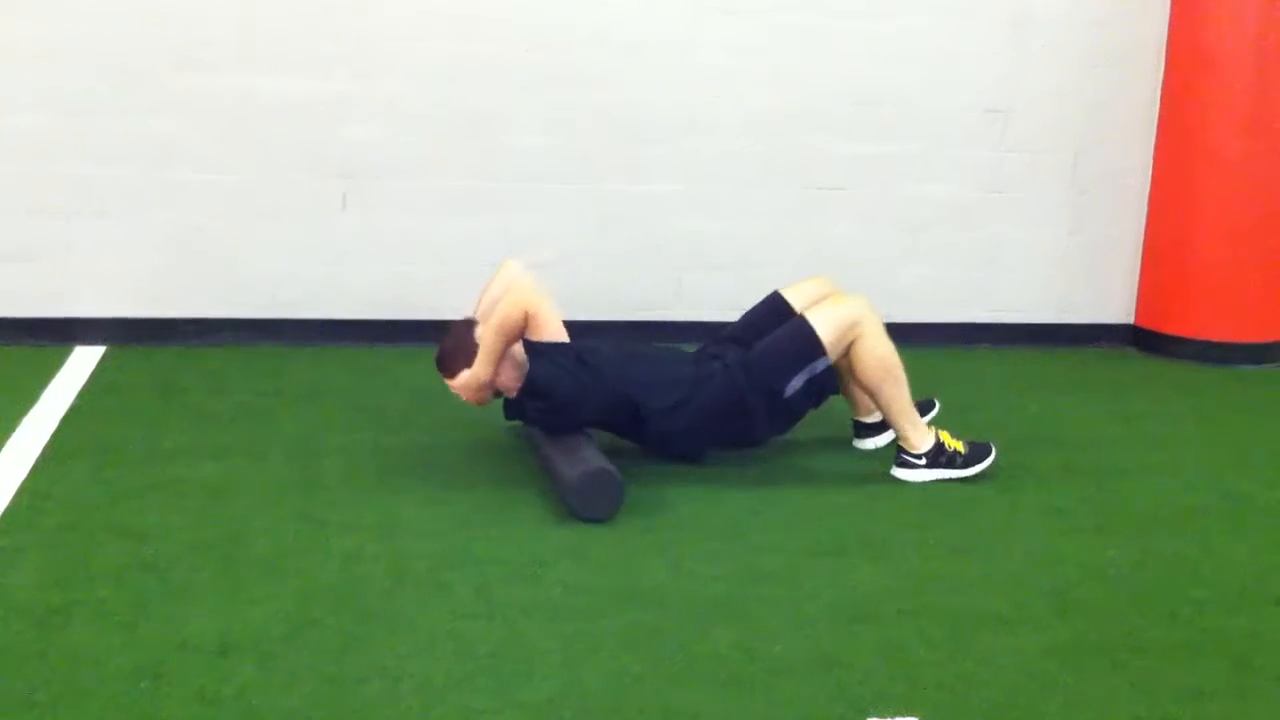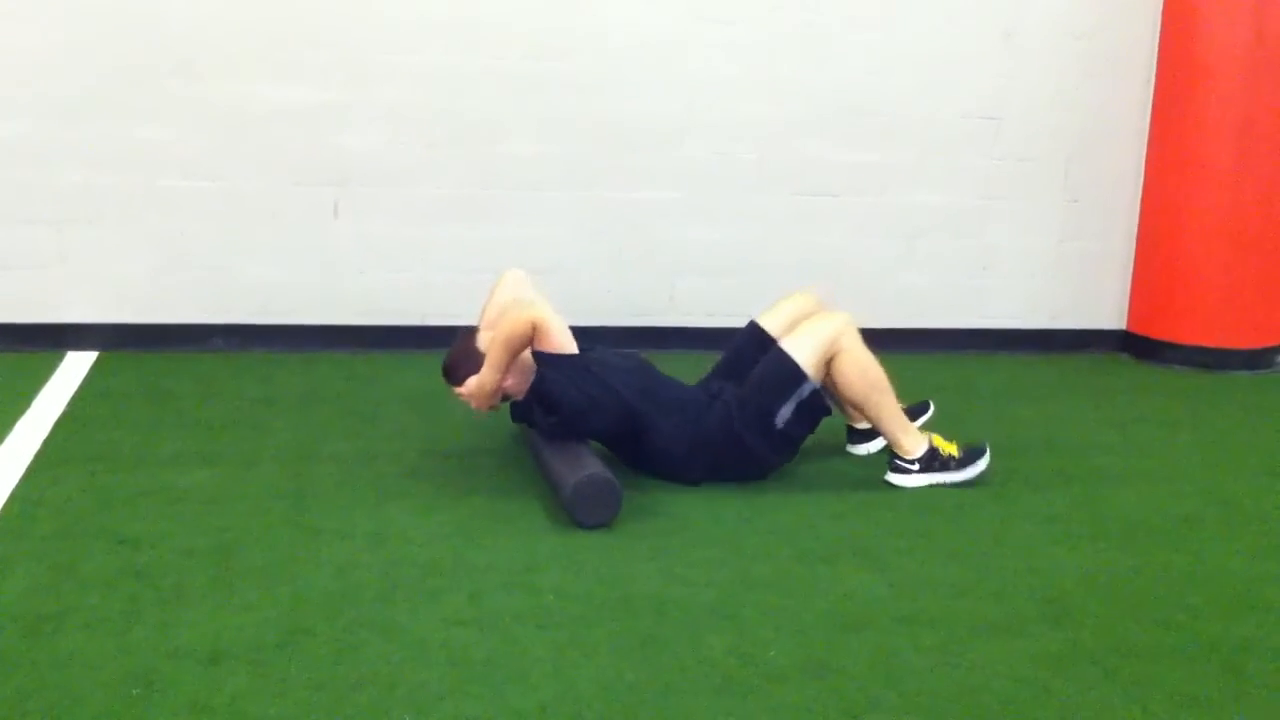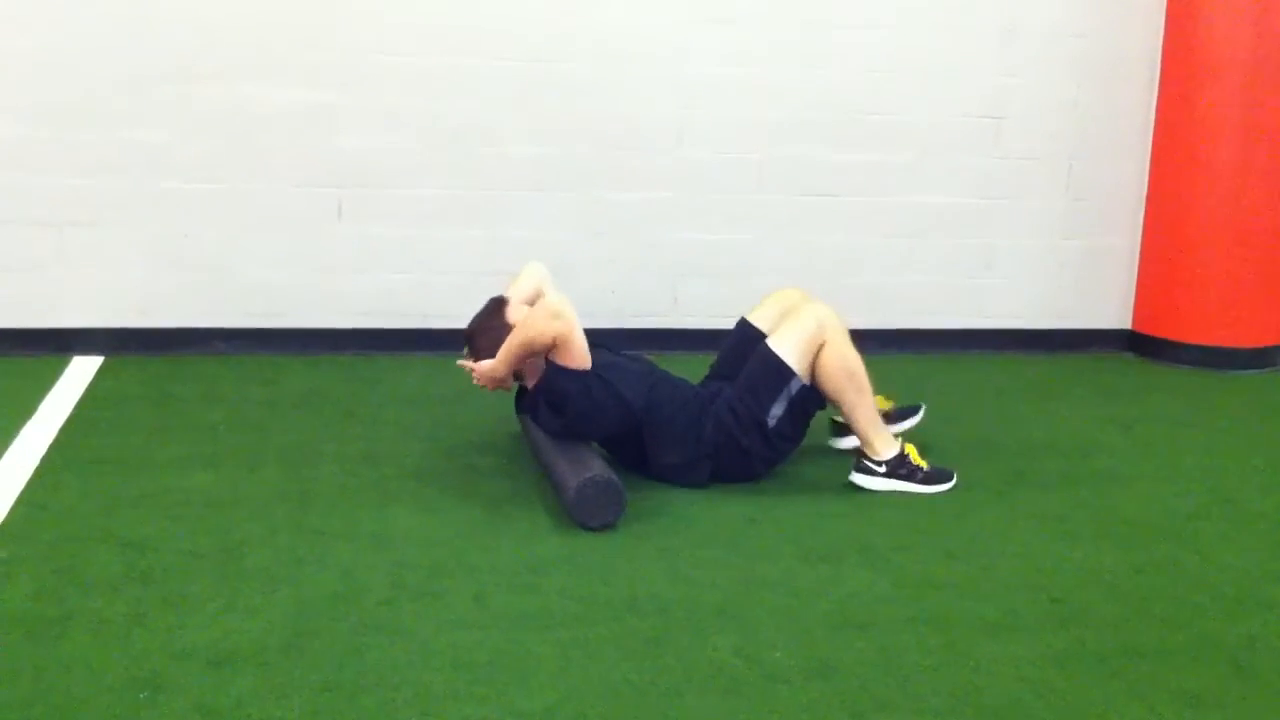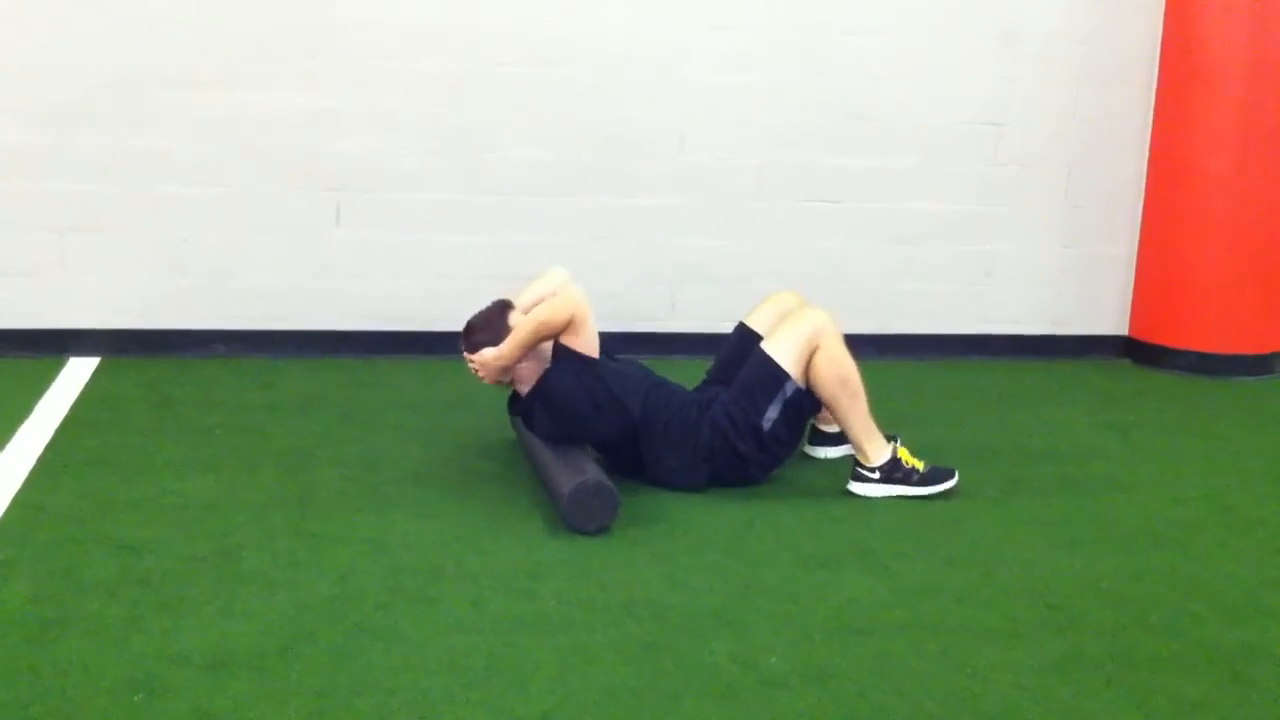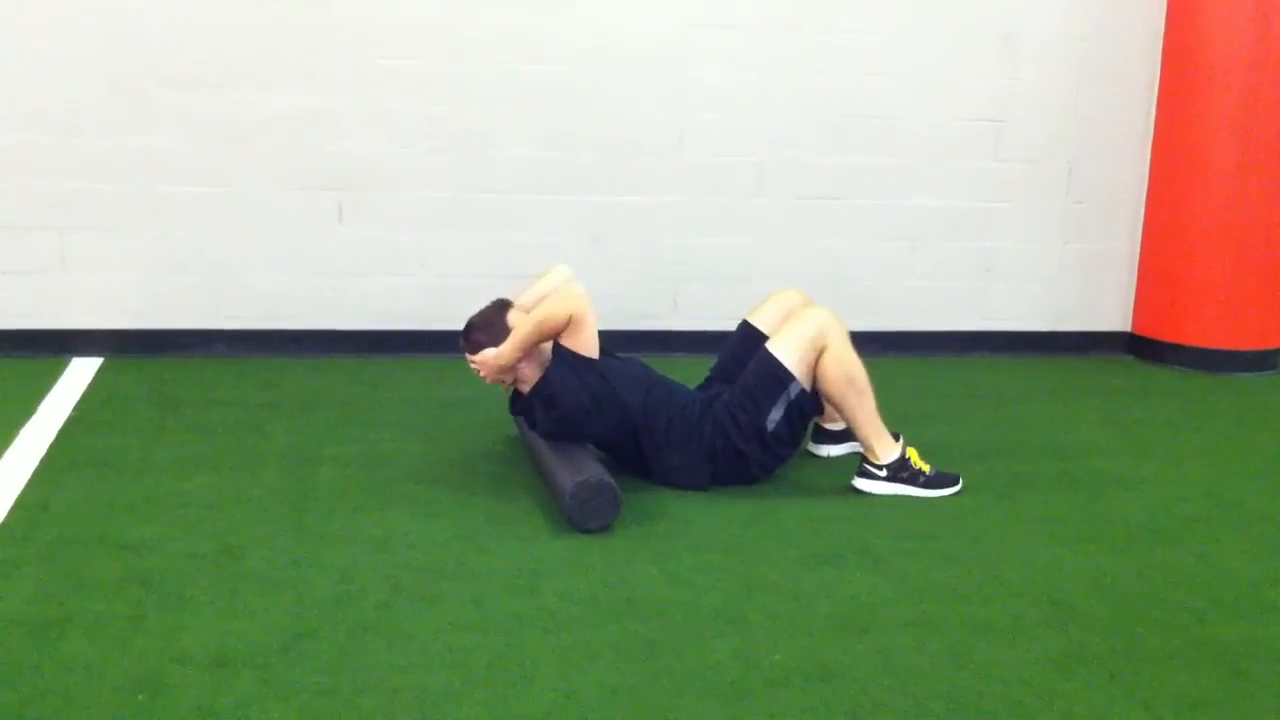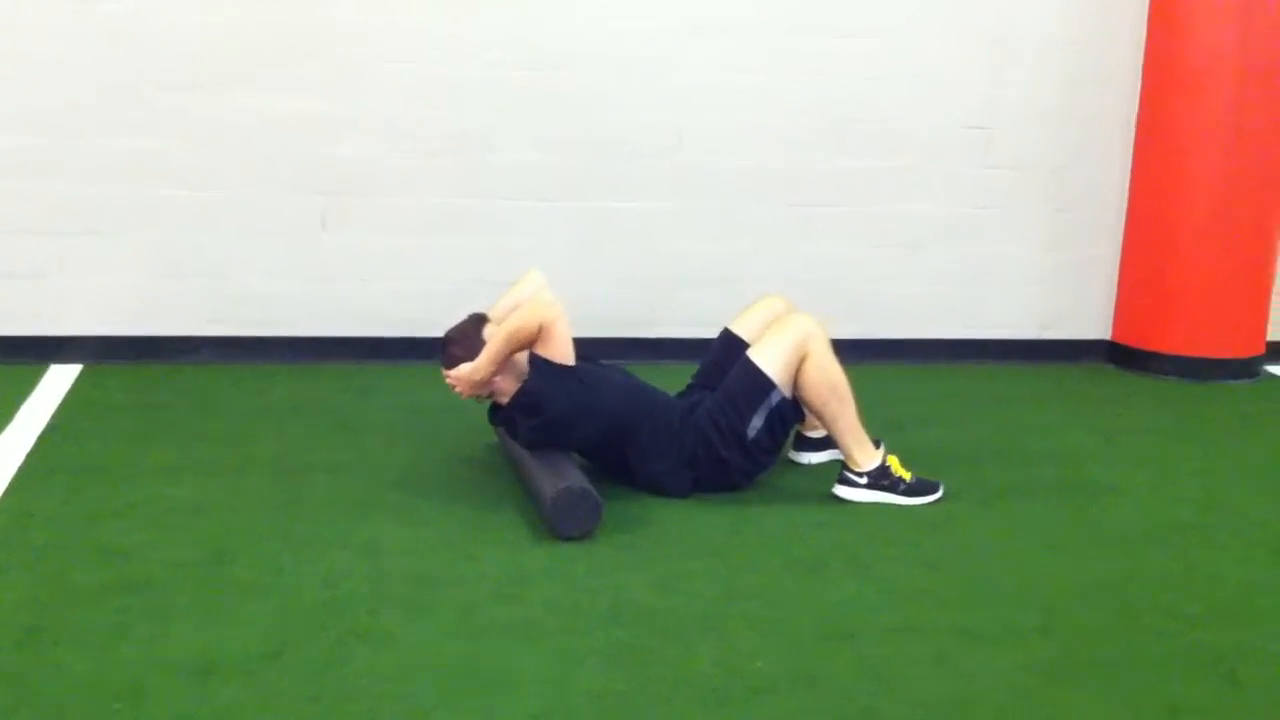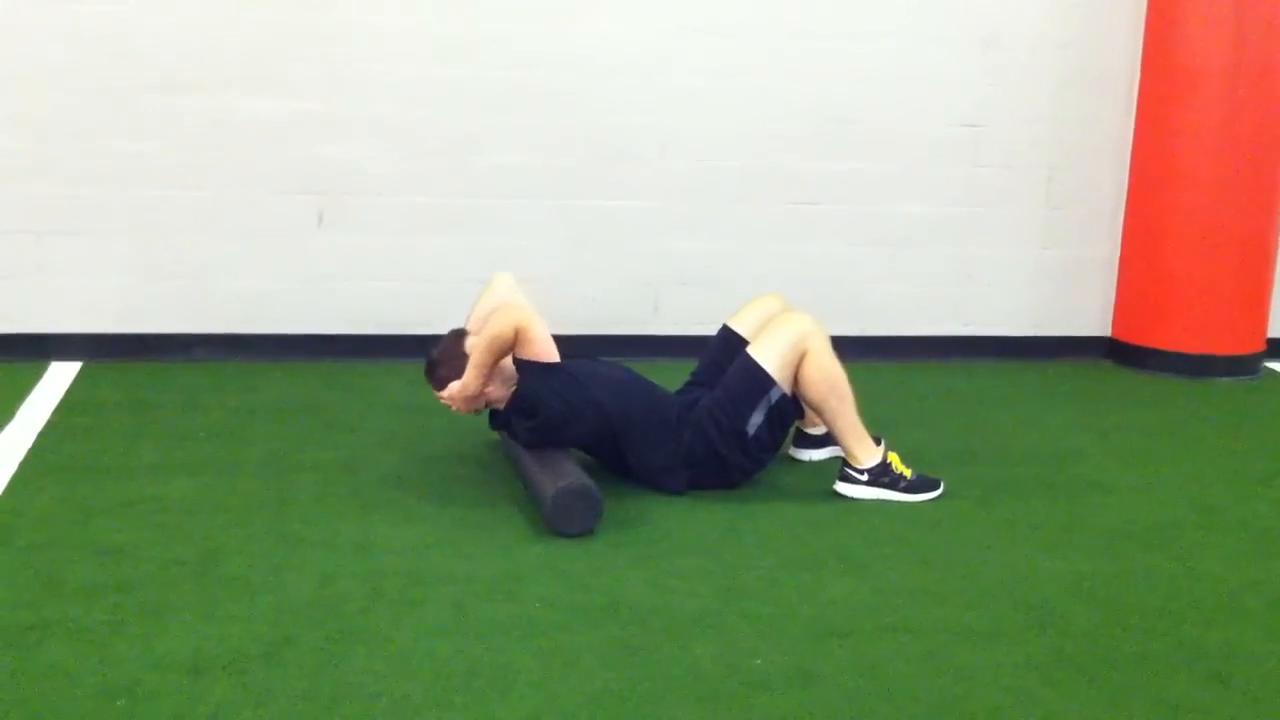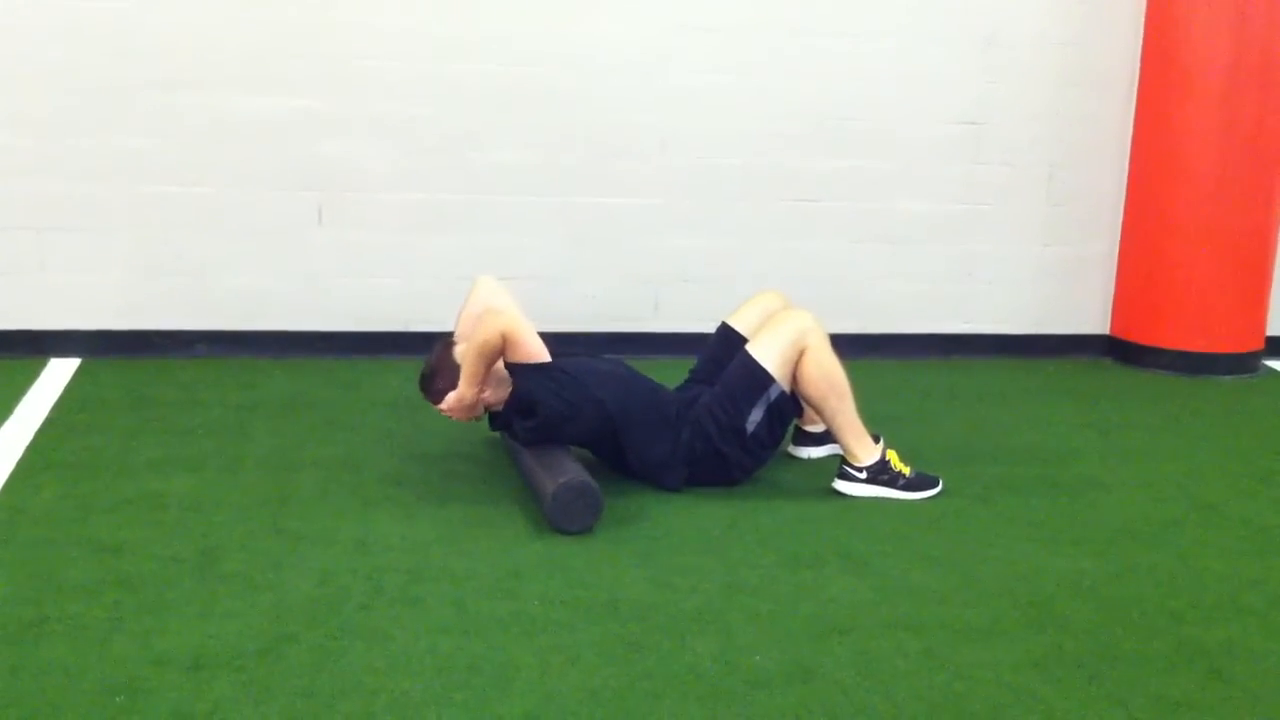
dt=0.5s
person 1, frame 1
left shoulder: (535, 384)
right shoulder: (550, 393)
left elbow: (513, 274)
right elbow: (524, 298)
left wrist: (472, 335)
right wrist: (480, 373)
left hip: (711, 368)
right hip: (730, 400)
left knee: (821, 290)
right knee: (856, 313)
left ankle: (871, 420)
right ankle: (919, 450)
person 1, frame 2
left shoulder: (540, 394)
right shoulder: (557, 397)
left elbow: (515, 282)
right elbow: (531, 312)
left wrist: (478, 342)
right wrist: (485, 378)
left hip: (709, 402)
right hip: (728, 437)
left knee: (806, 305)
right knee: (834, 328)
left ankle: (864, 425)
right ankle: (912, 454)
person 1, frame 3
left shoulder: (540, 386)
right shoulder: (564, 396)
left elbow: (536, 275)
right elbow: (558, 314)
left wrist: (494, 331)
right wrist: (500, 366)
left hip: (707, 405)
right hip: (727, 441)
left knee: (791, 300)
right knee: (818, 320)
left ankle: (854, 415)
right ankle: (883, 457)
person 1, frame 4
left shoulder: (539, 391)
right shoulder: (562, 397)
left elbow: (558, 279)
right elbow: (572, 302)
left wrist: (500, 321)
right wrist: (503, 356)
left hip: (704, 410)
right hip: (723, 446)
left knee: (787, 304)
right knee: (815, 326)
left ankle: (829, 429)
right ankle: (877, 463)
person 1, frame 5
left shoulder: (542, 390)
right shoulder: (561, 397)
left elbow: (561, 276)
right elbow: (575, 301)
left wrist: (507, 317)
right wrist: (506, 354)
left hip: (708, 407)
right hip: (726, 444)
left knee: (792, 302)
right knee: (820, 325)
left ankle: (833, 427)
right ankle: (886, 461)
person 1, frame 6
left shoulder: (522, 401)
right shoulder: (542, 406)
left elbow: (533, 283)
right elbow: (545, 308)
left wrist: (478, 334)
right wrist: (480, 367)
left hip: (690, 414)
right hip: (709, 451)
left knee: (775, 309)
right knee: (803, 332)
left ankle: (814, 434)
right ankle: (865, 469)
person 1, frame 7
left shoulder: (519, 402)
right shoulder: (537, 407)
left elbow: (503, 287)
right elbow: (517, 316)
left wrist: (464, 347)
right wrist: (471, 381)
left hip: (688, 411)
right hip: (707, 448)
left knee: (772, 308)
right knee: (800, 331)
left ankle: (815, 432)
right ankle: (867, 466)
person 1, frame 8
left shoulder: (518, 400)
right shoulder: (534, 406)
left elbow: (487, 291)
right elbow: (501, 319)
left wrist: (455, 358)
right wrist: (466, 388)
left hip: (687, 407)
right hip: (706, 446)
left knee: (772, 304)
right knee: (800, 328)
left ankle: (815, 430)
right ankle: (866, 464)
